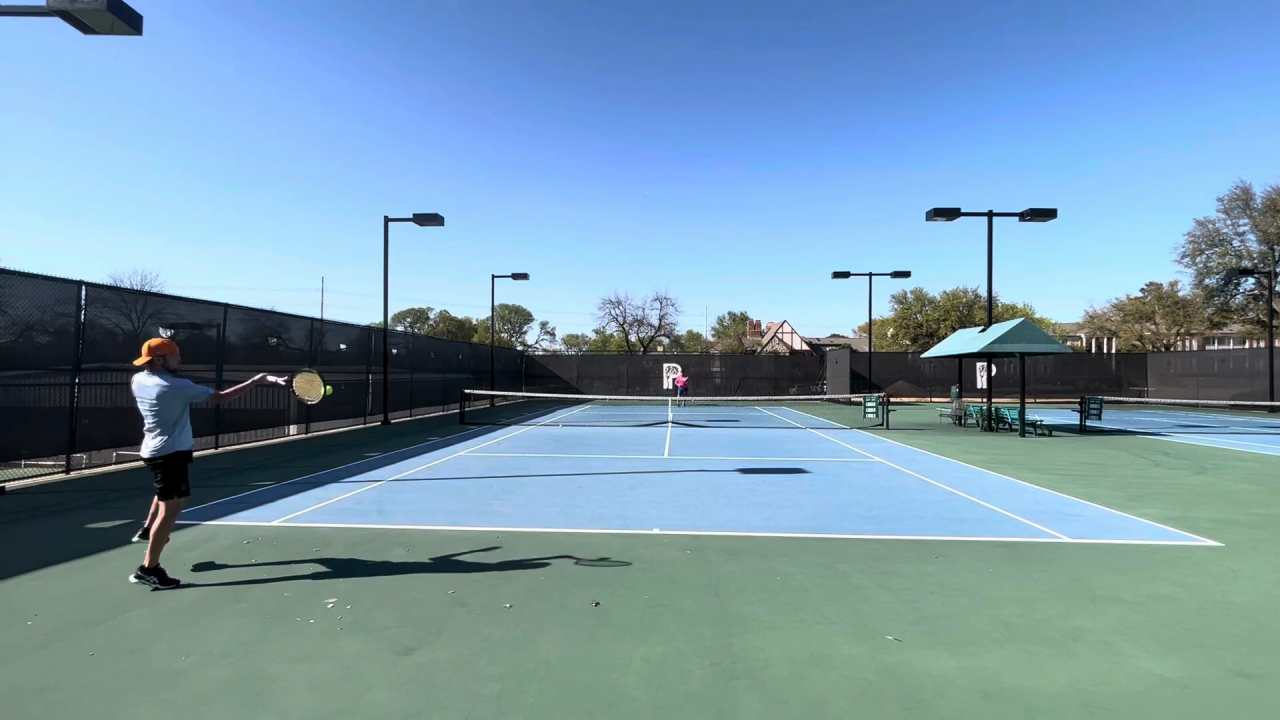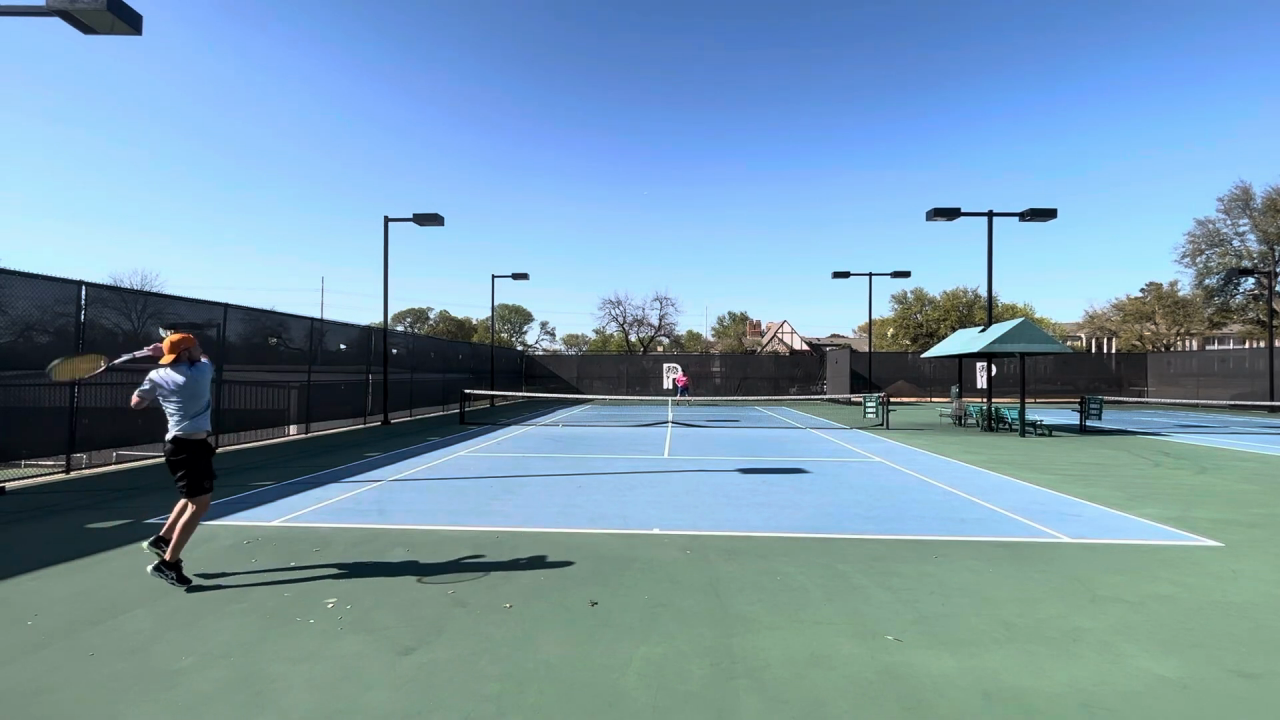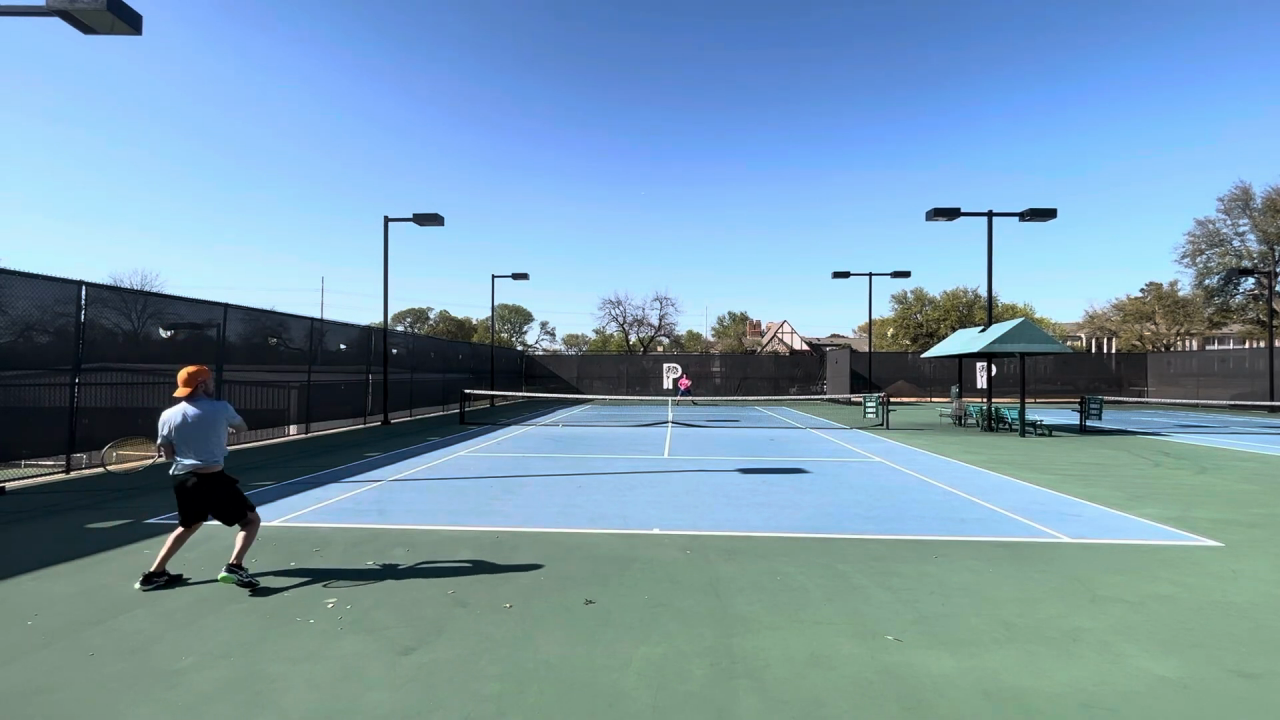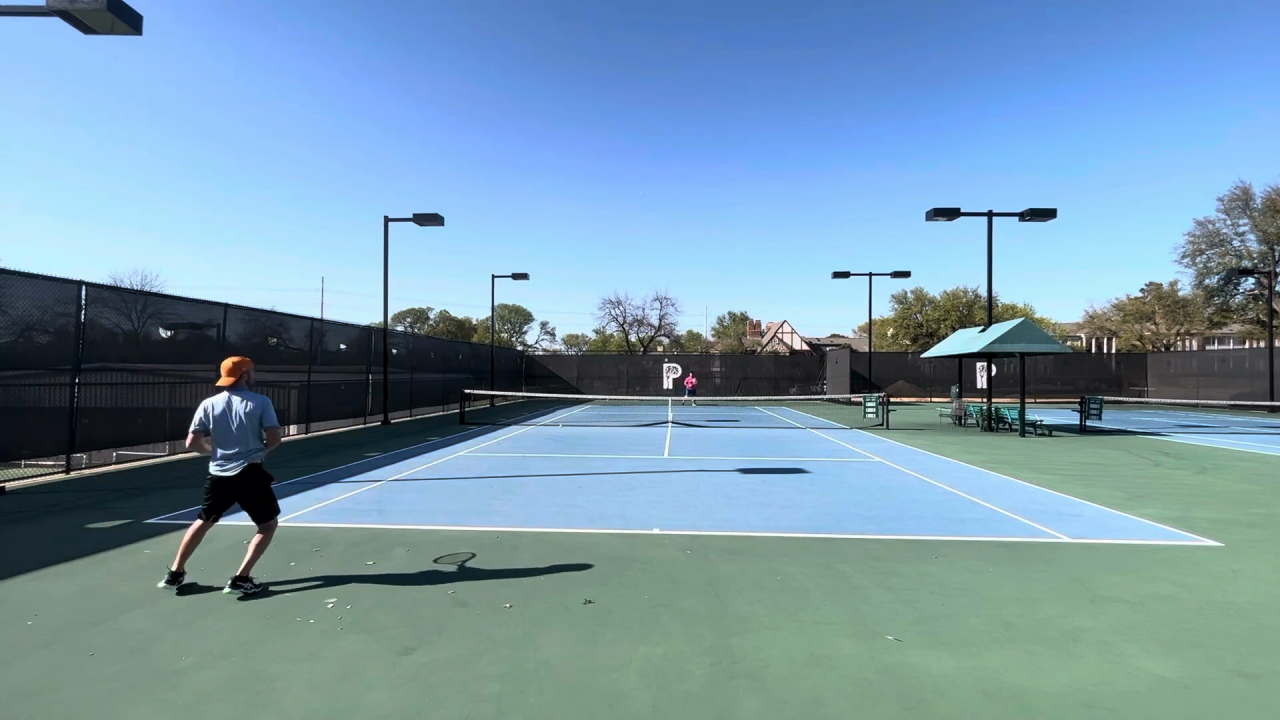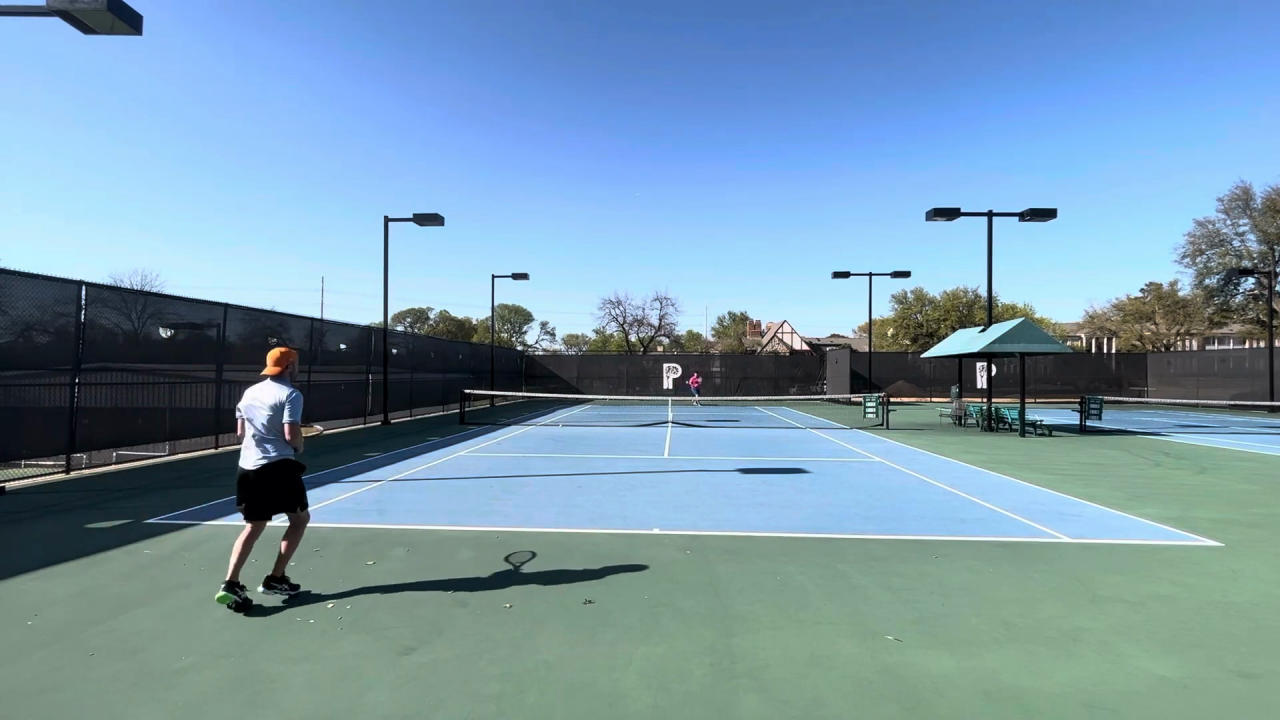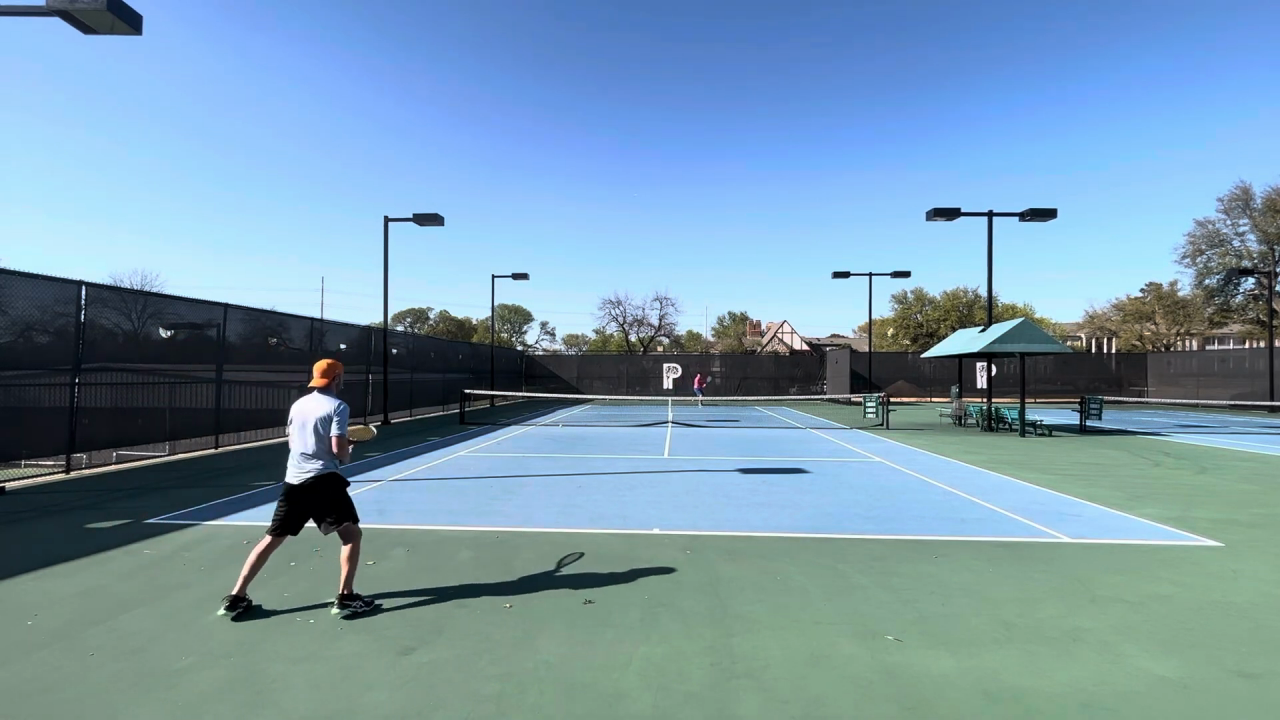
dt=0.2s
person 1, frame 1
left shoulder: (138, 381)
right shoulder: (176, 387)
right elbow: (221, 398)
right wrist: (254, 381)
left hip: (155, 451)
right hip: (169, 454)
right knee: (169, 509)
left ankle: (149, 530)
right ankle: (148, 570)
person 1, frame 2
left shoulder: (156, 377)
right shoulder: (202, 370)
left elbow: (136, 404)
right elbow: (207, 359)
right wrist: (165, 350)
left hip: (176, 444)
right hip: (193, 445)
left knee: (194, 498)
right knee: (199, 505)
left ankle: (163, 539)
right ankle: (170, 563)
person 1, frame 3
left shoulder: (169, 416)
right shoulder: (221, 409)
left elbow: (167, 454)
right elbow: (242, 429)
left hip: (183, 479)
right hip: (211, 478)
left knee: (187, 527)
right knee: (251, 521)
left ankle: (154, 574)
right ankle: (234, 567)
person 1, frame 4
left shoulder: (208, 404)
right shoulder: (260, 402)
left elbow: (192, 443)
right elbow: (275, 437)
left hip: (218, 475)
right hip: (251, 473)
left knee: (203, 522)
right knee: (269, 525)
left ankle: (175, 573)
right ankle: (241, 579)
person 1, frame 5
left shoulder: (250, 393)
right shoulder: (290, 394)
left elbow: (240, 432)
right elbow: (291, 434)
right wrist: (298, 446)
left hip: (248, 468)
right hip: (279, 465)
left knee: (253, 527)
right knee: (300, 518)
left ankle: (230, 584)
right ankle: (276, 578)
person 1, frame 6
left shoulder: (297, 405)
right shoulder: (338, 406)
right elbow: (338, 448)
right wrist: (347, 455)
left hip: (294, 481)
right hip: (322, 480)
left knee: (272, 539)
right knee: (352, 534)
left ankle: (236, 597)
right ankle: (346, 597)
